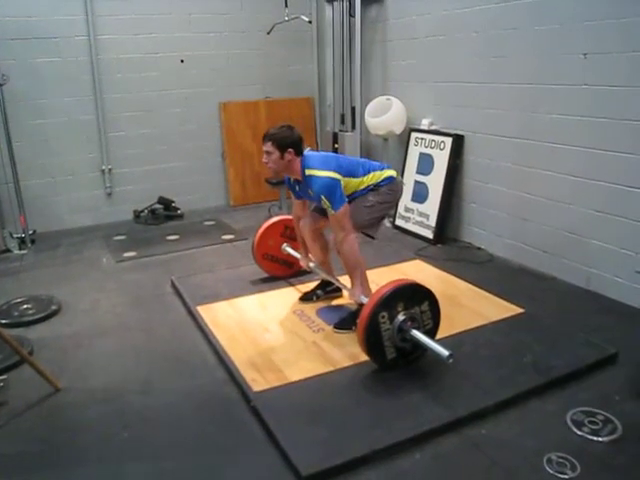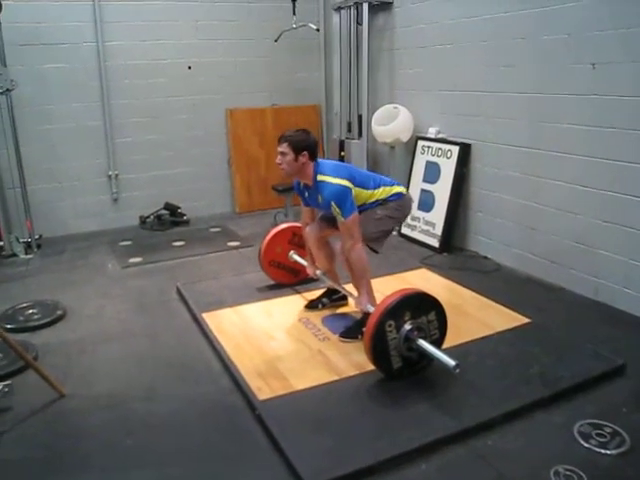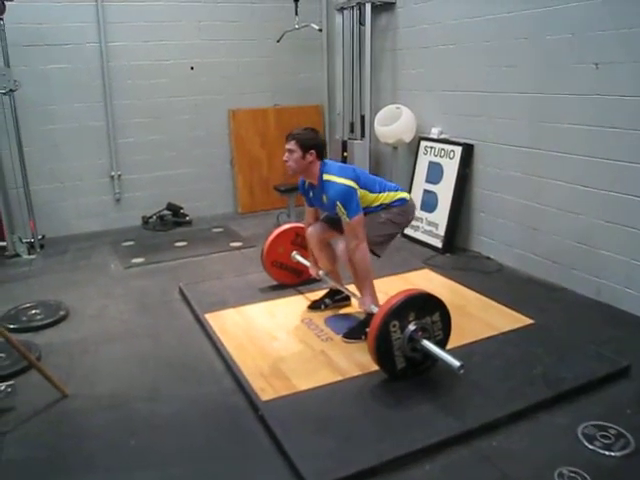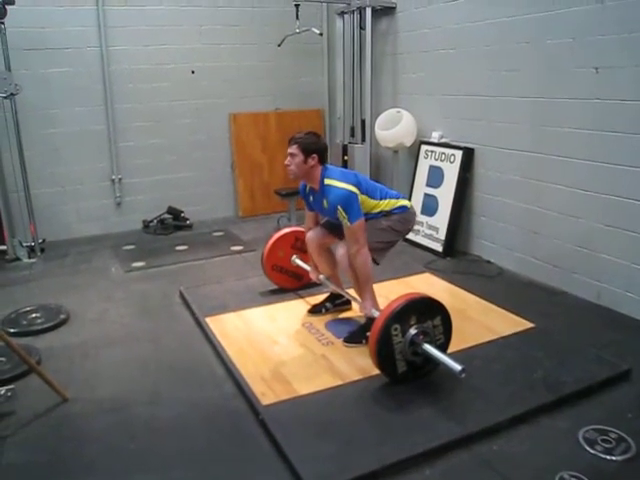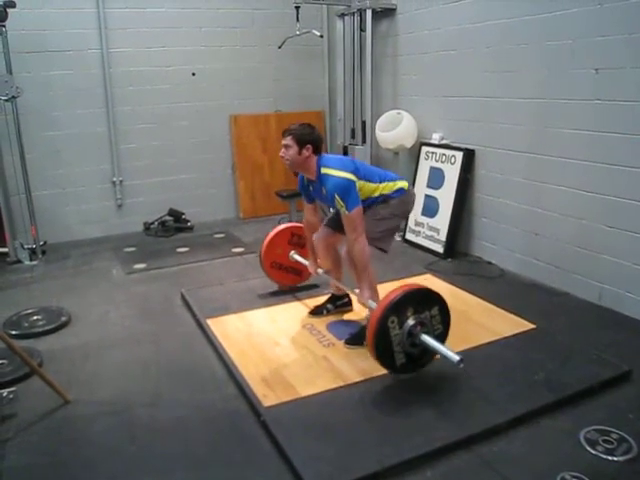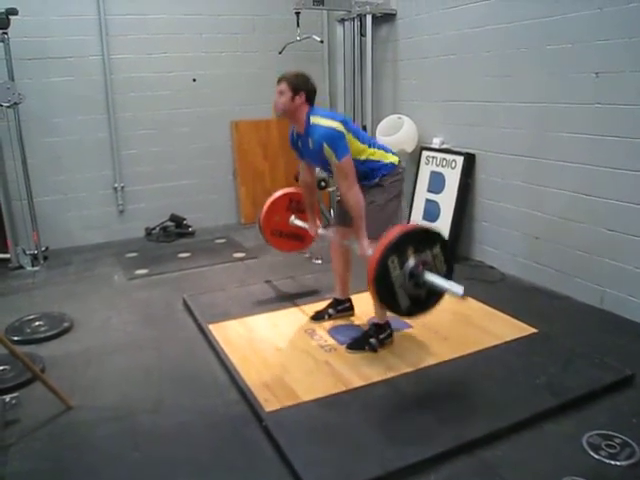
dt=0.4s
person 1, frame 1
left shoulder: (322, 180)
right shoulder: (293, 174)
left elbow: (345, 235)
right elbow: (299, 216)
left wrist: (357, 286)
right wrist: (304, 254)
left hip: (382, 185)
right hip: (355, 187)
left knee: (340, 238)
right knee: (309, 225)
left ankle: (365, 305)
right ankle: (330, 284)
person 1, frame 2
left shoulder: (332, 187)
right shoulder: (302, 182)
left elbow: (353, 243)
right elbow: (307, 223)
left wrist: (363, 294)
right wrist: (311, 261)
left hip: (391, 201)
right hip: (362, 202)
left knee: (344, 247)
right knee: (313, 234)
left ankle: (371, 314)
right ankle: (335, 292)
person 1, frame 3
left shoulder: (338, 187)
right shoulder: (306, 181)
left elbow: (357, 243)
right elbow: (310, 223)
left wrist: (367, 296)
right wrist: (313, 263)
left hip: (395, 207)
right hip: (365, 206)
left knee: (345, 249)
right knee: (314, 234)
left ankle: (374, 315)
right ankle: (338, 293)
person 1, frame 4
left shoulder: (339, 193)
right shoulder: (307, 186)
left elbow: (358, 249)
right elbow: (310, 227)
left wrist: (367, 300)
right wrist: (313, 267)
left hip: (396, 214)
right hip: (364, 213)
left knee: (344, 255)
right knee: (313, 239)
left ankle: (375, 319)
right ankle: (339, 297)
person 1, frame 5
left shoulder: (336, 181)
right shoulder: (305, 177)
left elbow: (357, 237)
right elbow: (311, 219)
left wrist: (365, 289)
right wrist: (312, 258)
left hip: (393, 198)
right hip: (365, 199)
left knee: (354, 252)
right knee: (323, 240)
right ankle: (339, 298)
person 1, frame 6
left shoulder: (326, 131)
right shoulder: (297, 134)
left elbow: (350, 186)
right elbow: (307, 179)
left wrist: (363, 238)
right wrist: (311, 218)
left hip: (384, 176)
right hip: (356, 181)
left knee: (367, 250)
right knee: (338, 237)
left ankle: (381, 326)
right ankle: (342, 302)
